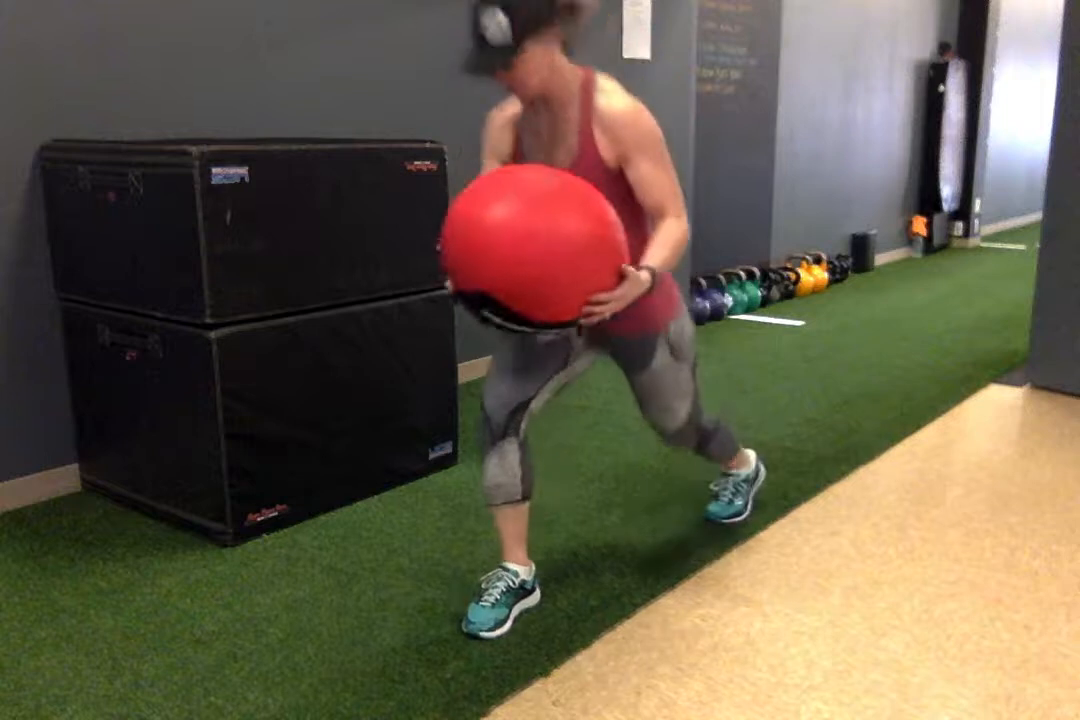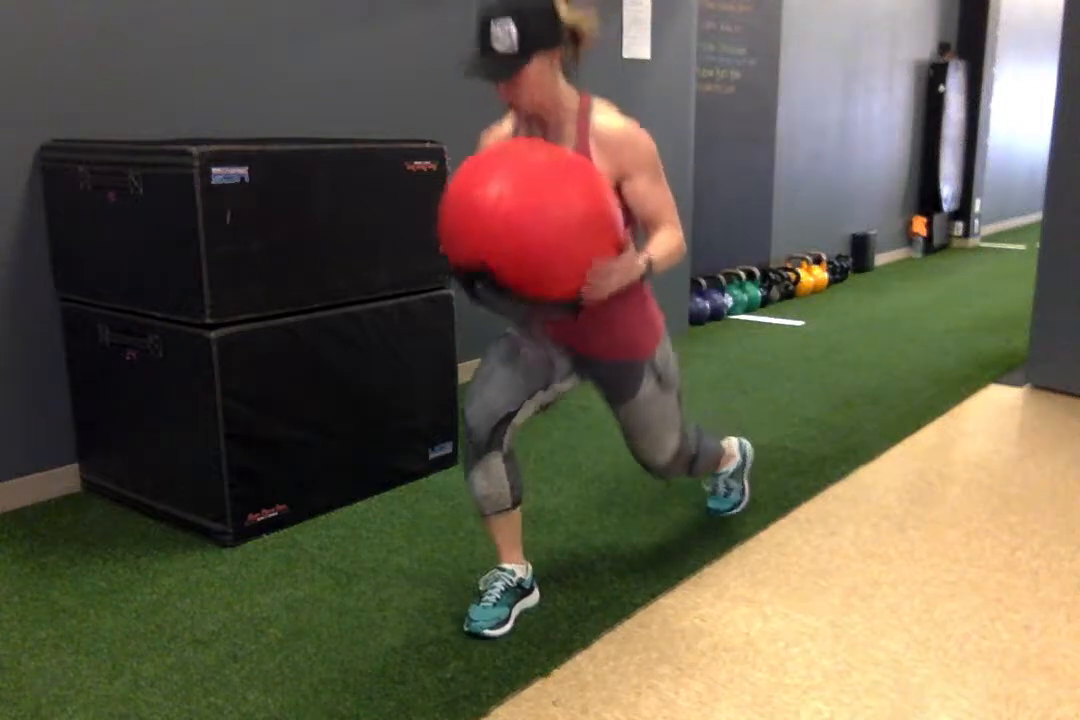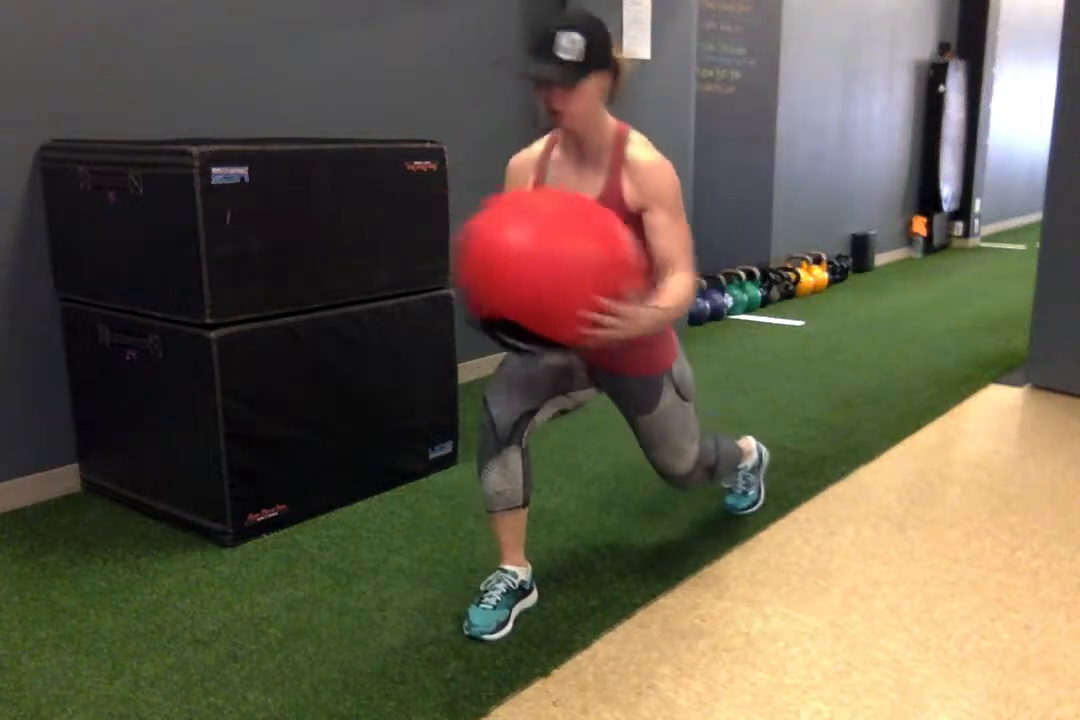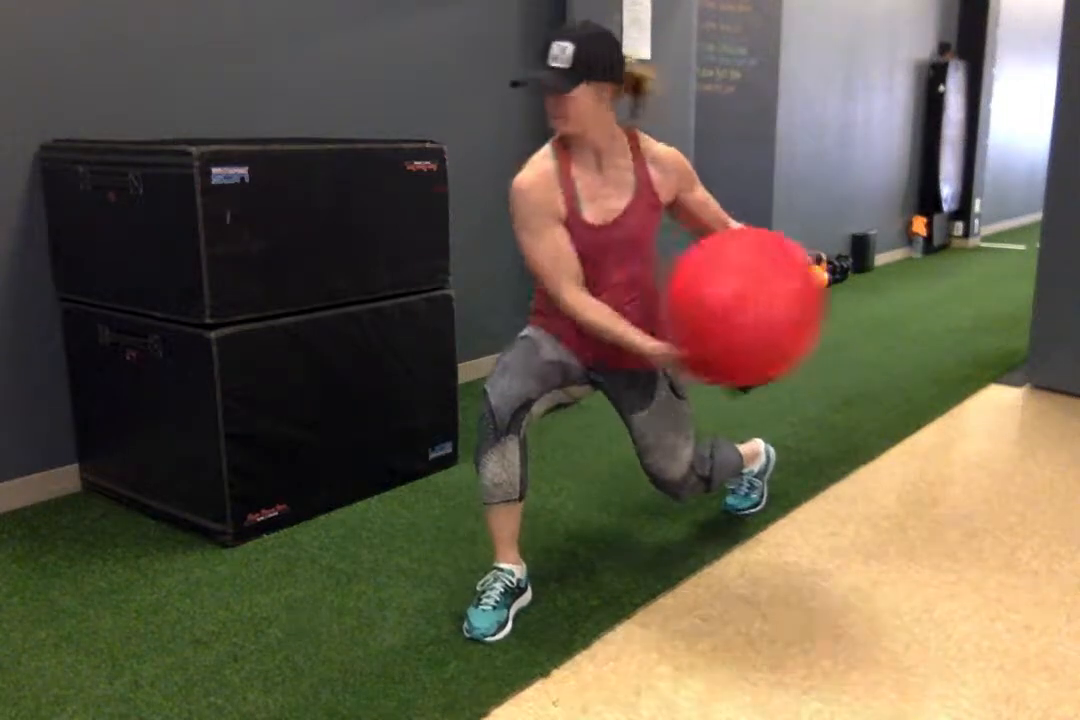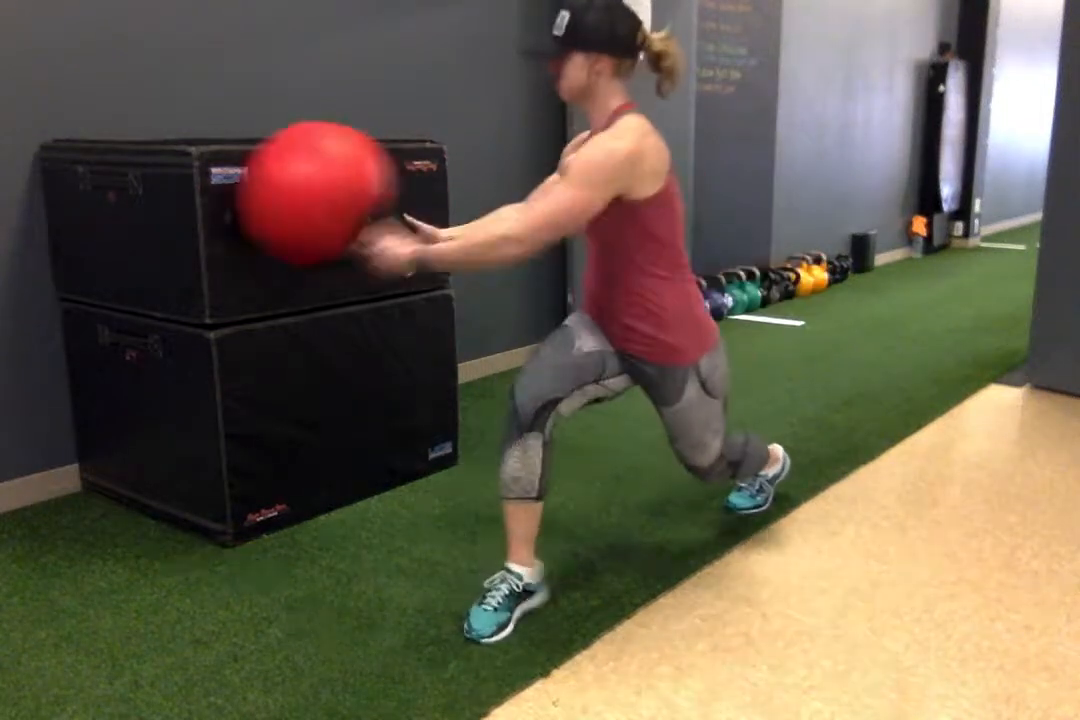
dt=0.5s
person 1, frame 1
left shoulder: (618, 117)
right shoulder: (502, 126)
left elbow: (673, 222)
left wrist: (641, 279)
left hip: (639, 311)
left knee: (677, 424)
right knee: (499, 412)
left ankle: (742, 468)
right ankle: (515, 575)
person 1, frame 2
left shoulder: (617, 137)
right shoulder: (498, 141)
left elbow: (671, 234)
left wrist: (635, 267)
left hip: (623, 334)
right hip: (542, 327)
left knee: (661, 455)
right knee: (481, 424)
left ankle: (729, 456)
right ankle: (513, 573)
person 1, frame 3
left shoulder: (645, 168)
right shoulder: (526, 166)
left elbow: (681, 275)
left wrist: (646, 319)
left hip: (638, 348)
right hip: (557, 342)
left knee: (683, 468)
right knee: (500, 416)
left ankle: (746, 456)
right ankle: (512, 575)
person 1, frame 4
left shoulder: (662, 163)
right shoulder: (535, 183)
left elbow: (723, 230)
right elbow: (569, 295)
right wrist: (652, 349)
left hip: (640, 344)
right hip: (560, 335)
left knee: (676, 476)
right knee: (499, 408)
left ankle: (752, 456)
right ankle: (507, 574)
person 1, frame 5
left shoulder: (622, 148)
right shoulder: (593, 142)
left elbow: (523, 237)
right elbow: (530, 214)
left wrist: (415, 254)
right wrist: (442, 236)
left hip: (673, 337)
right hip: (607, 321)
left knee: (707, 458)
right knee: (529, 405)
left ankle: (770, 460)
right ankle: (521, 574)
